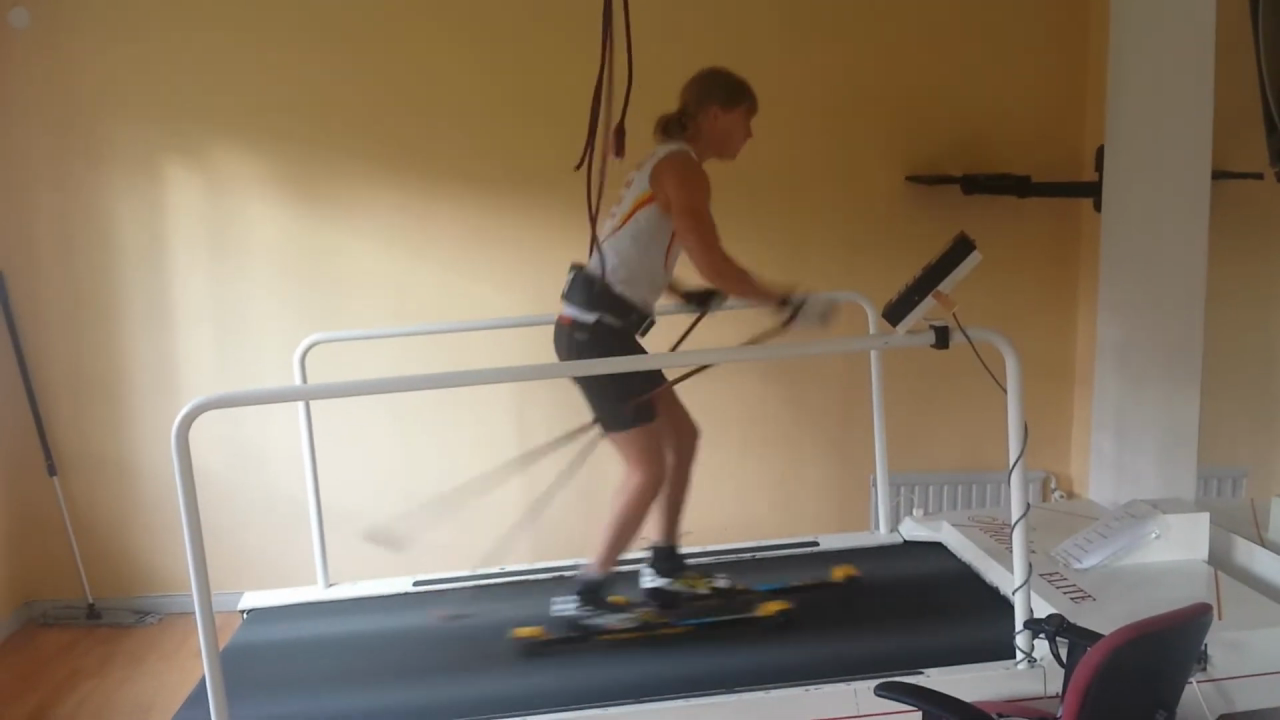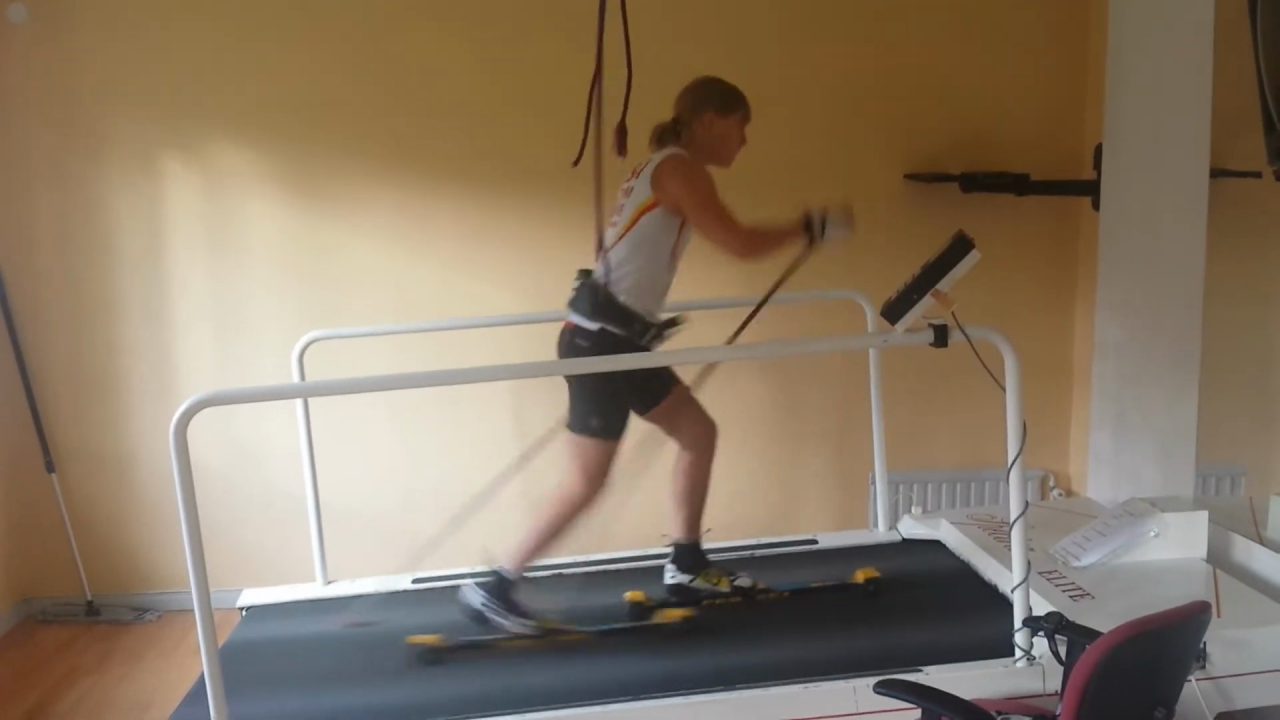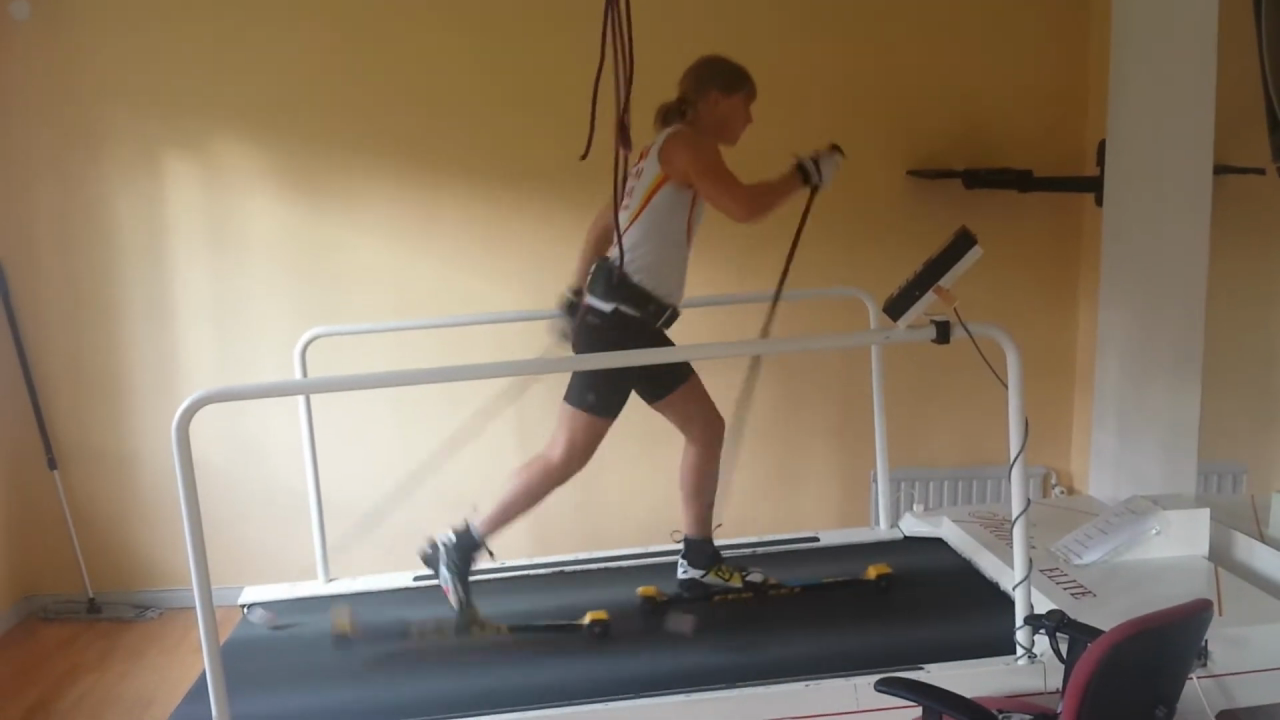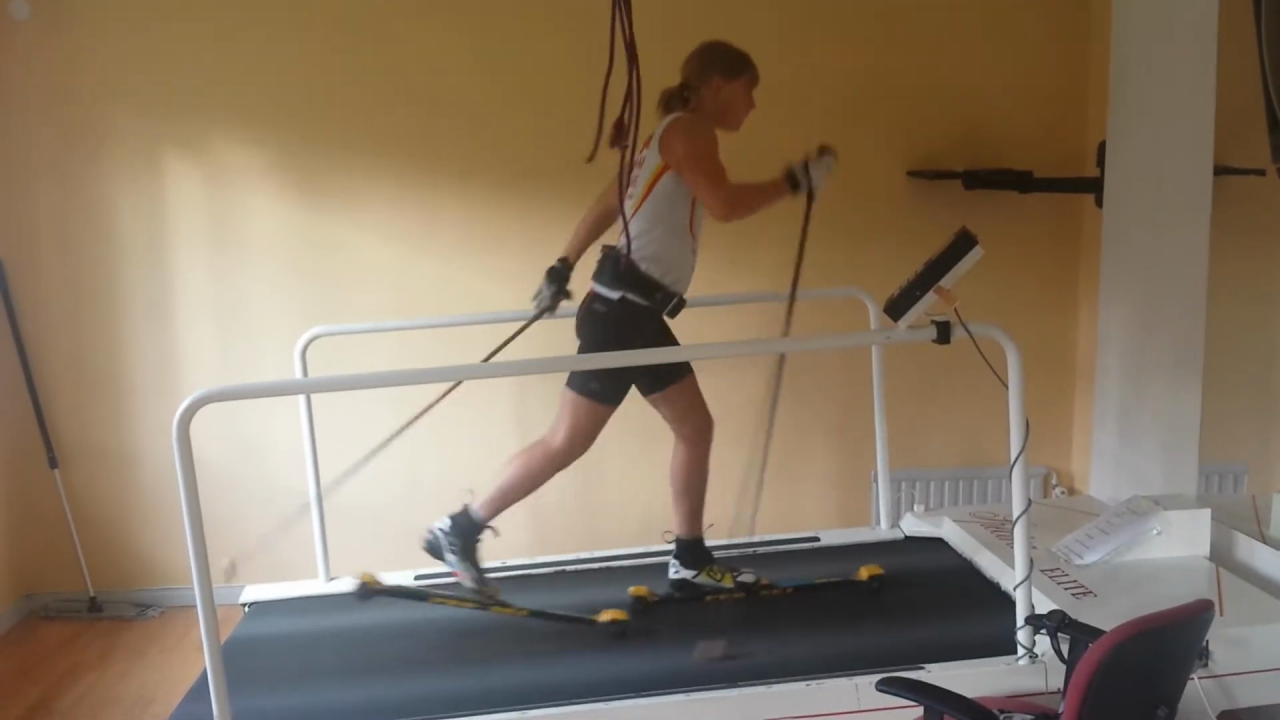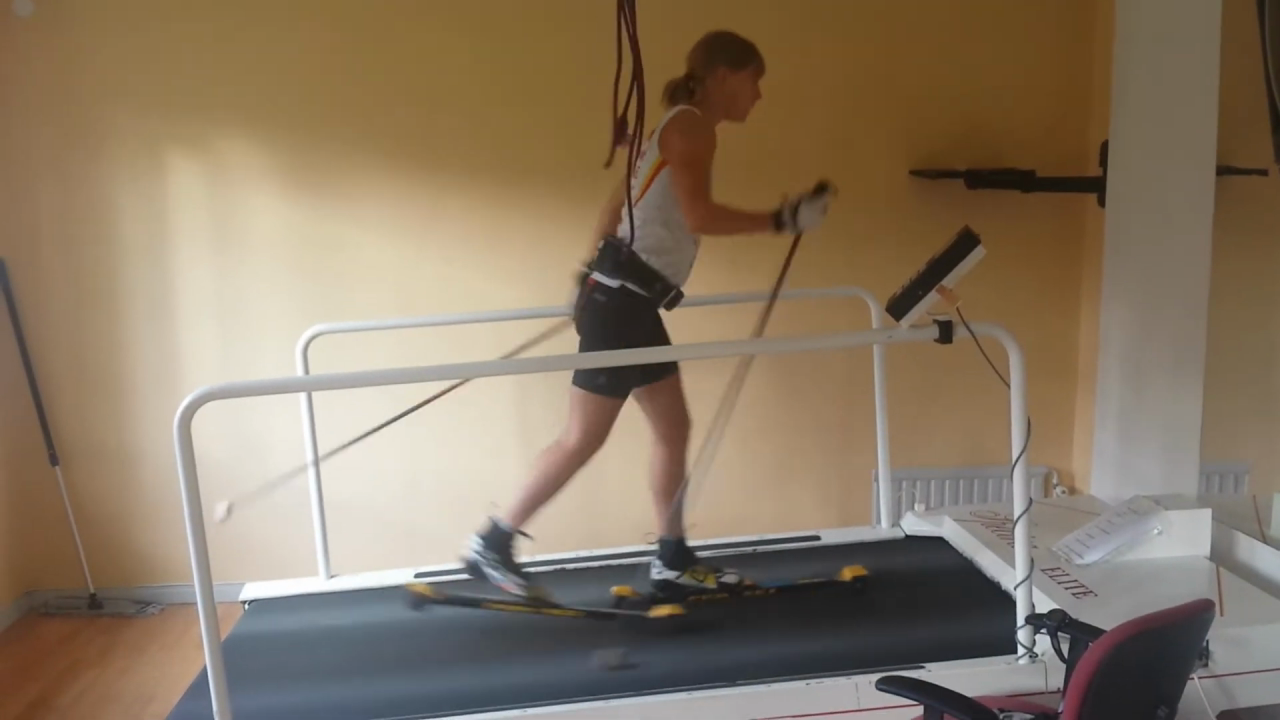
dt=0.1s
person 1, frame 1
left shoulder: (665, 163)
right shoulder: (682, 170)
right elbow: (711, 262)
left wrist: (688, 295)
right wrist: (784, 300)
left hip: (598, 326)
right hip: (595, 331)
left knee: (681, 438)
right knee: (648, 468)
left ankle: (664, 566)
right ankle: (588, 592)
person 1, frame 2
left shoulder: (659, 173)
right shoulder: (682, 170)
right elbow: (739, 245)
right wrist: (810, 228)
left hip: (613, 334)
right hip: (600, 340)
left knee: (699, 434)
right knee: (587, 485)
left ankle: (687, 564)
right ankle: (495, 587)
person 1, frame 3
left shoulder: (665, 153)
right shoulder: (688, 143)
left elbow: (604, 227)
right elbow: (742, 207)
left wrist: (575, 296)
right wrist: (805, 172)
left hip: (635, 322)
right hip: (619, 324)
left knee: (707, 428)
right knee: (566, 456)
left ankle: (698, 561)
right ankle: (458, 547)
person 1, frame 4
left shoulder: (671, 141)
right shoulder: (688, 132)
left elbow: (601, 207)
right elbow: (727, 204)
left wrist: (561, 270)
right wrist: (795, 179)
left hip: (636, 312)
right hip: (623, 310)
left knee: (695, 426)
right knee: (567, 441)
left ankle: (689, 558)
right ankle: (458, 531)
person 1, frame 5
left shoulder: (678, 132)
right shoulder: (691, 126)
left elbow: (615, 208)
right elbow: (700, 216)
left wrist: (588, 279)
right wrist: (780, 219)
left hip: (632, 301)
right hip: (619, 300)
left knee: (674, 426)
right knee: (583, 440)
left ankle: (673, 559)
right ankle: (493, 542)
